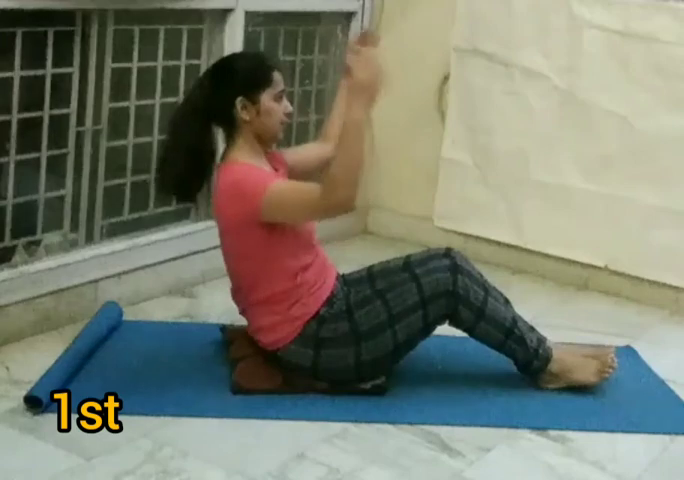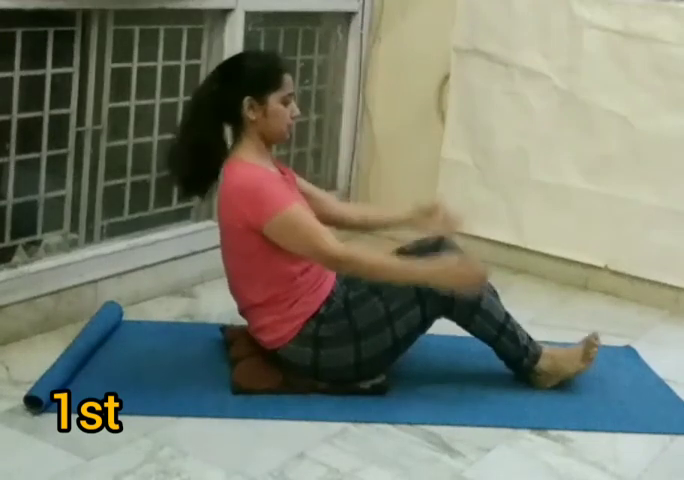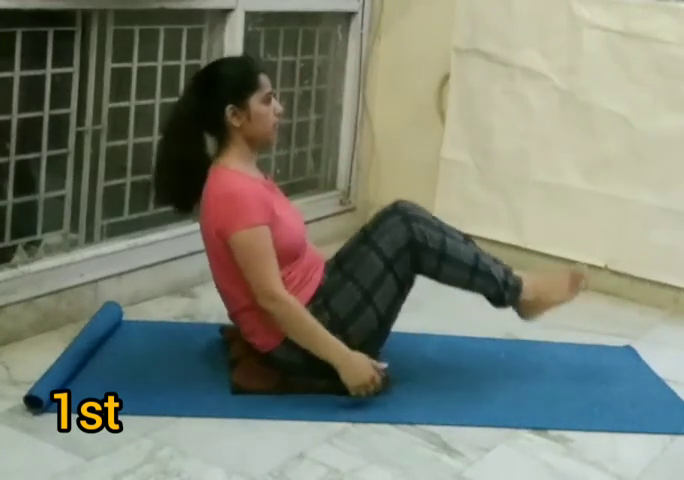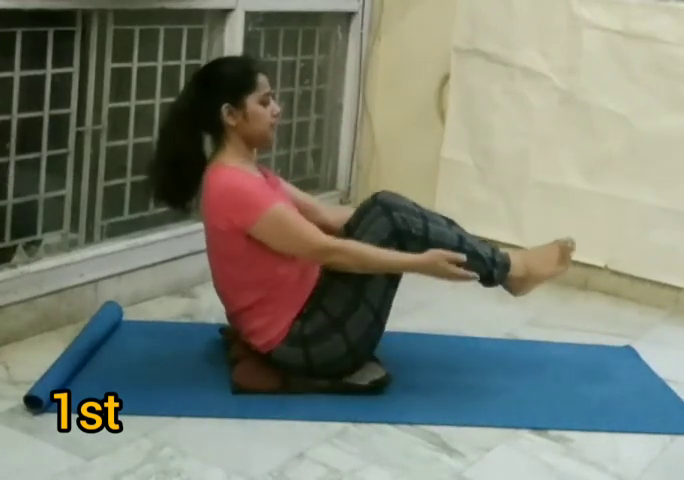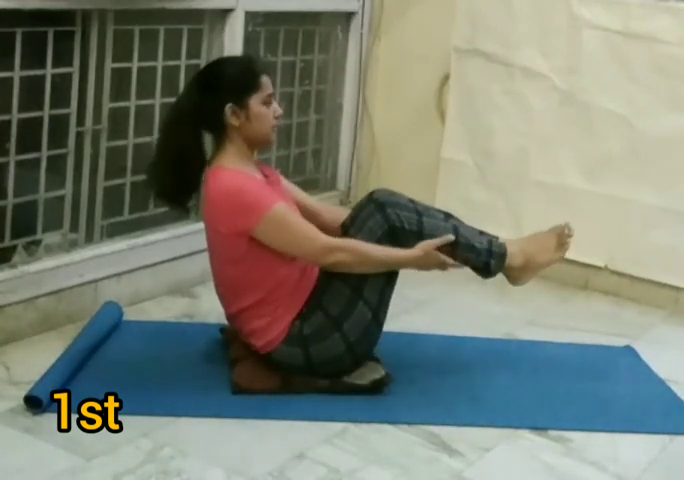
dt=1s
person 1, frame 1
left shoulder: (258, 162)
right shoulder: (243, 183)
left elbow: (327, 148)
right elbow: (337, 199)
left wrist: (350, 84)
right wrist: (359, 105)
left hip: (324, 303)
right hip: (311, 338)
left knee: (446, 262)
right knee: (447, 279)
left ankle: (539, 350)
right ankle: (545, 364)
person 1, frame 2
left shoulder: (262, 168)
right shoulder: (251, 184)
left elbow: (335, 210)
right elbow: (337, 256)
left wrist: (409, 216)
right wrist: (429, 273)
left hip: (321, 305)
right hip: (310, 339)
left knee: (437, 254)
right knee: (441, 270)
left ankle: (526, 352)
right ankle: (536, 362)
person 1, frame 3
left shoulder: (239, 175)
right shoulder: (235, 192)
right elbow: (271, 297)
left wrist: (361, 281)
right wrist: (343, 357)
left hip: (312, 306)
right hip: (299, 341)
left knee: (401, 220)
right knee: (404, 227)
left ankle: (513, 288)
right ankle: (518, 291)
person 1, frame 4
left shoulder: (246, 173)
right shoulder: (235, 187)
left elbow: (325, 216)
right elbow: (328, 251)
left wrist: (412, 229)
right wrist: (419, 262)
left hip: (303, 312)
right hip: (304, 340)
left knee: (386, 211)
right knee: (388, 215)
left ankle: (501, 264)
right ankle: (507, 270)
person 1, frame 5
left shoulder: (249, 172)
right shoulder: (235, 189)
left elbow: (324, 216)
right elbow: (330, 252)
left wrist: (415, 232)
right wrist: (412, 258)
left hip: (305, 309)
right hip: (305, 340)
left knee: (382, 208)
right knee: (387, 215)
left ankle: (498, 252)
right ankle: (506, 258)
